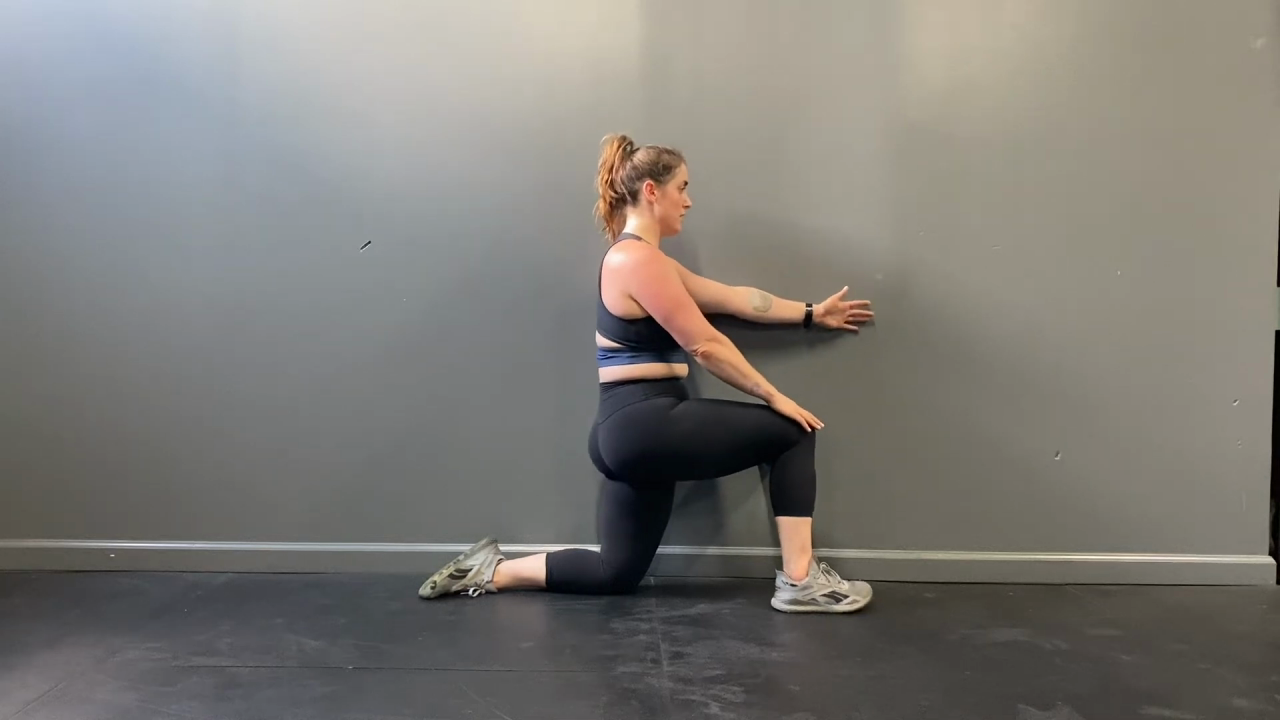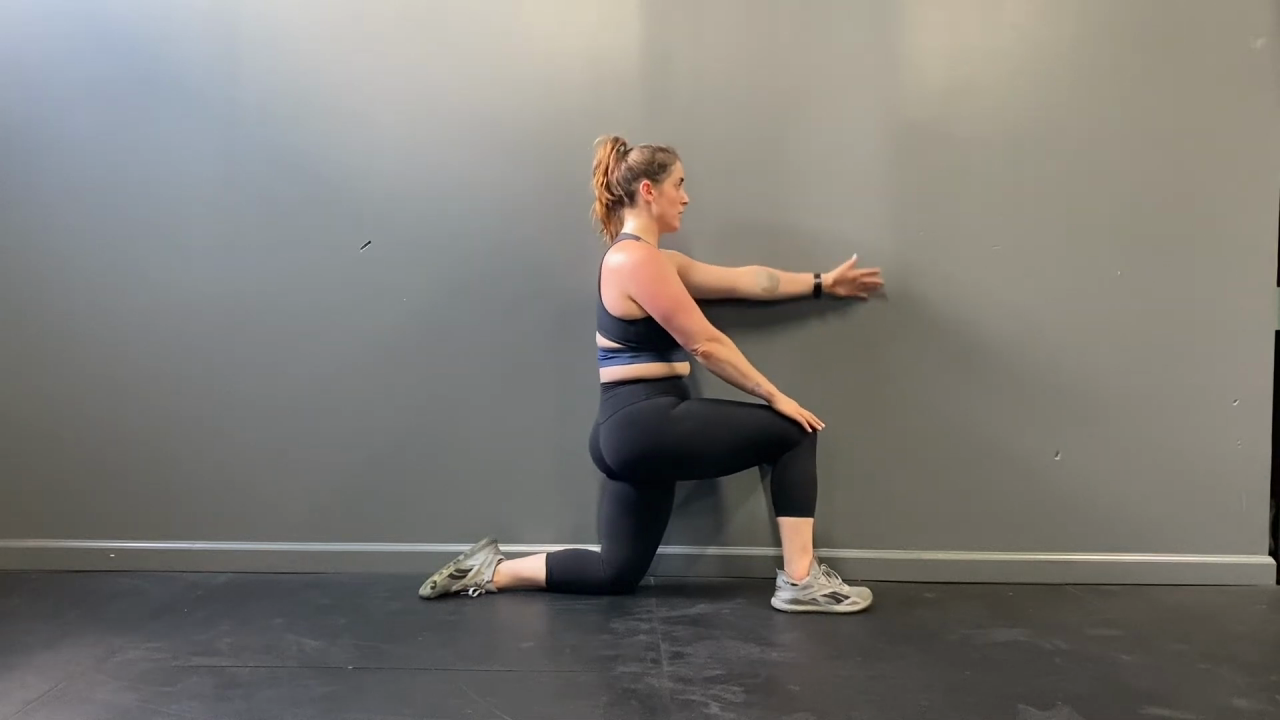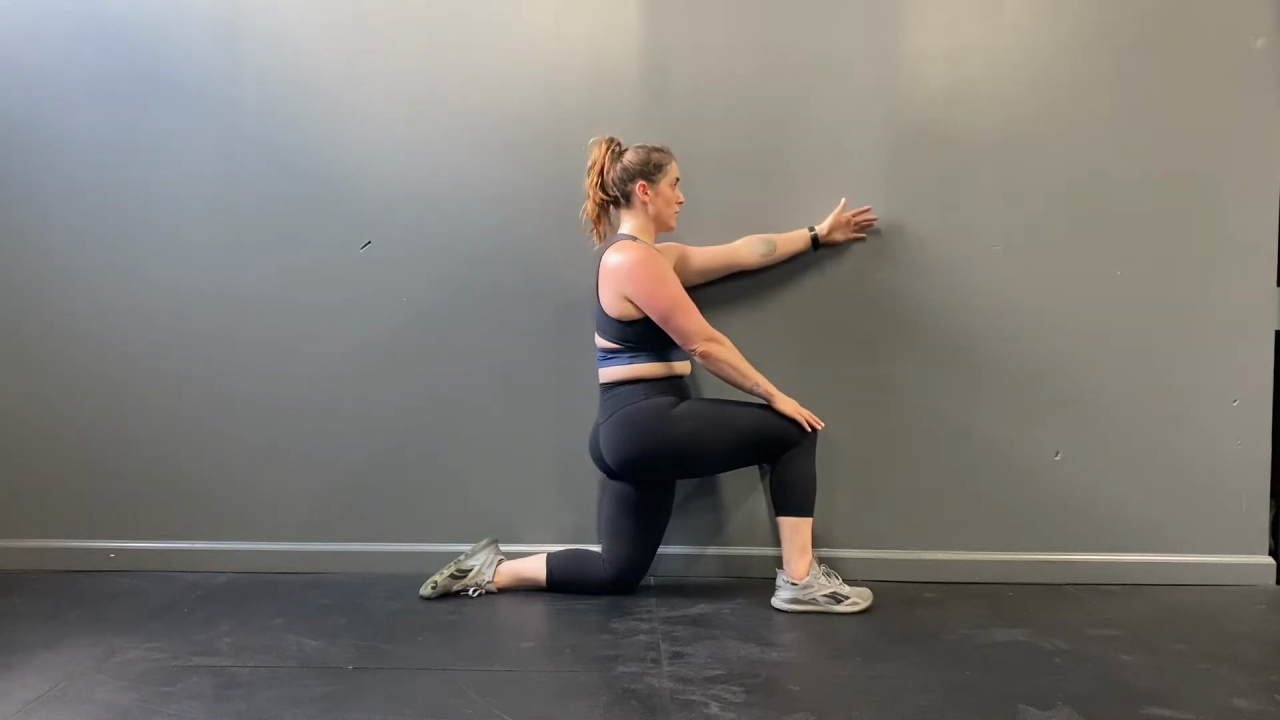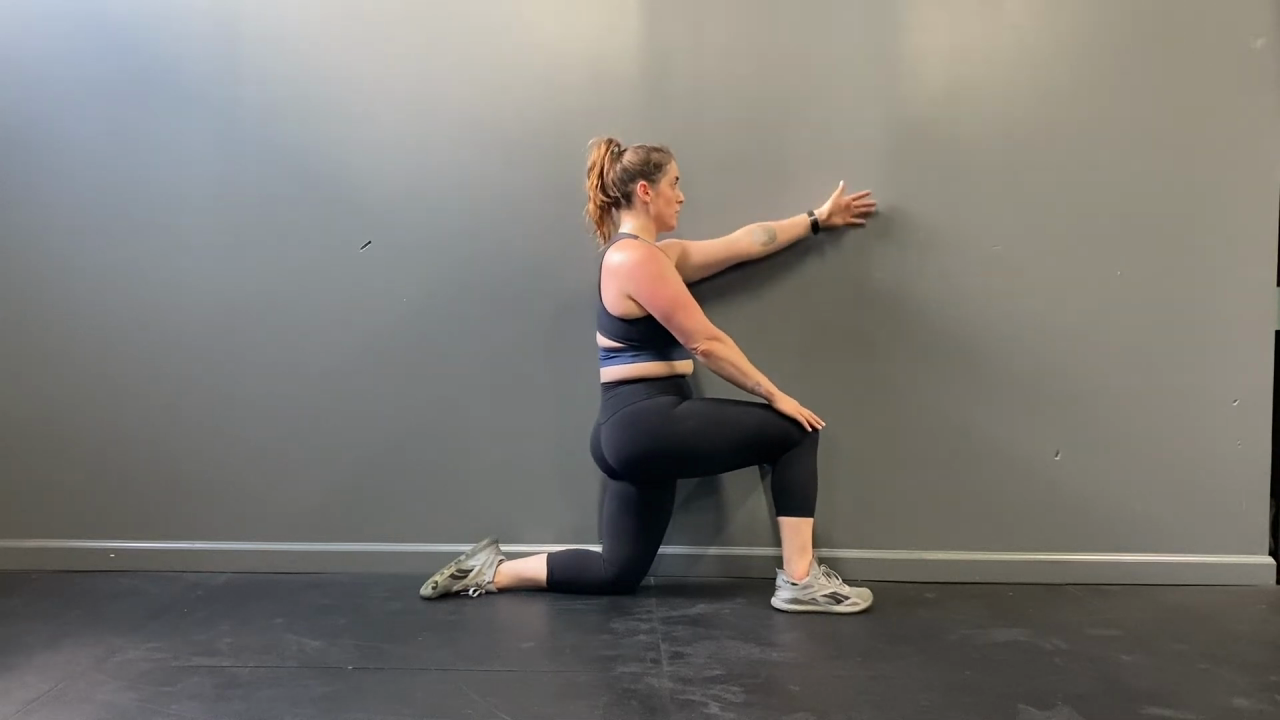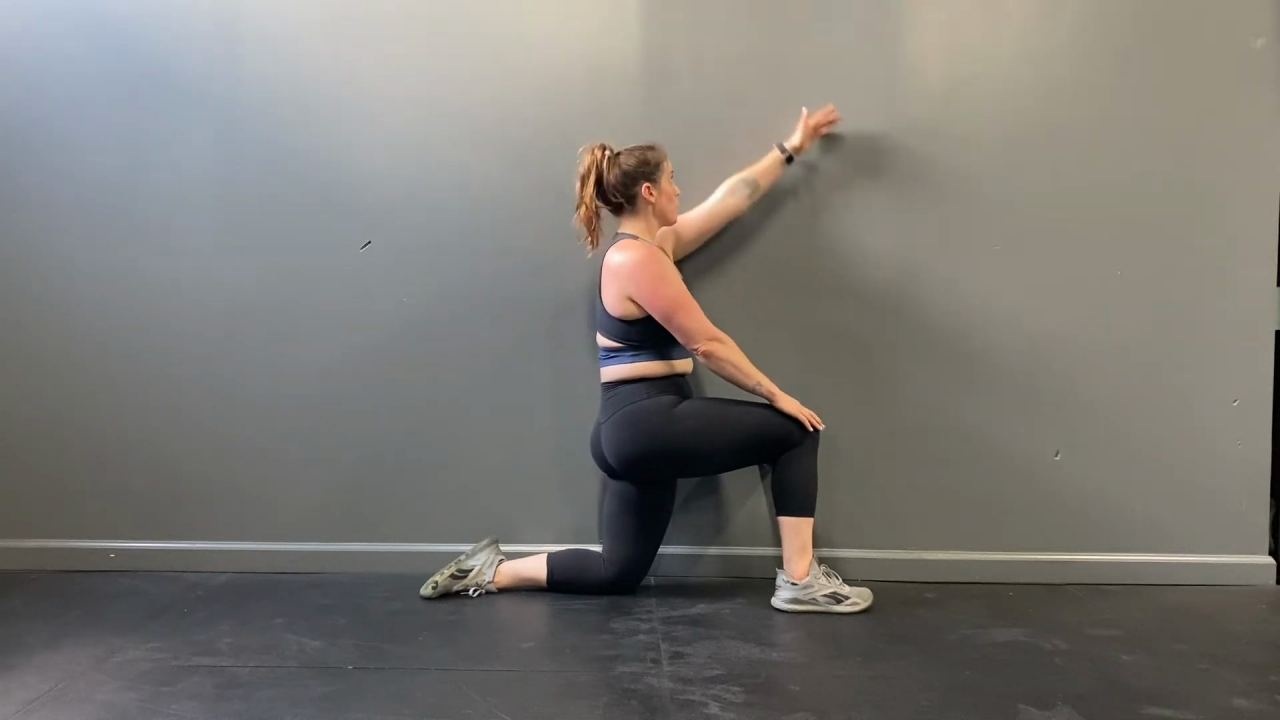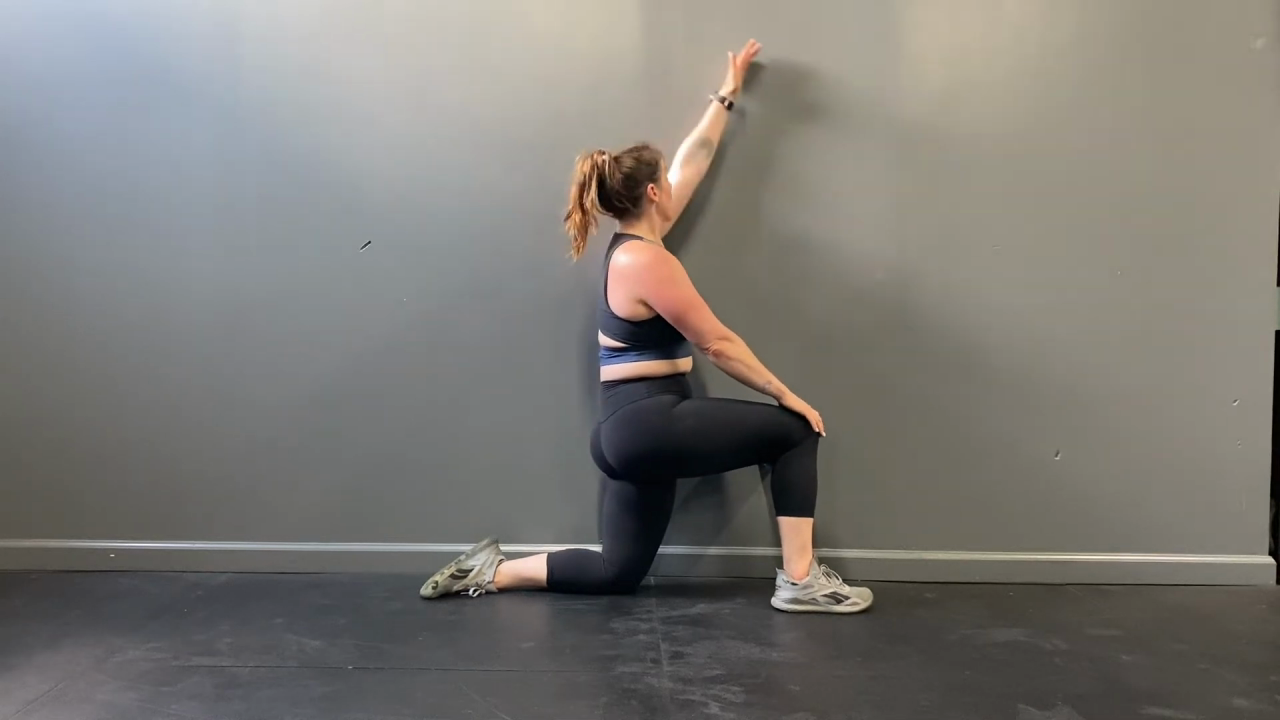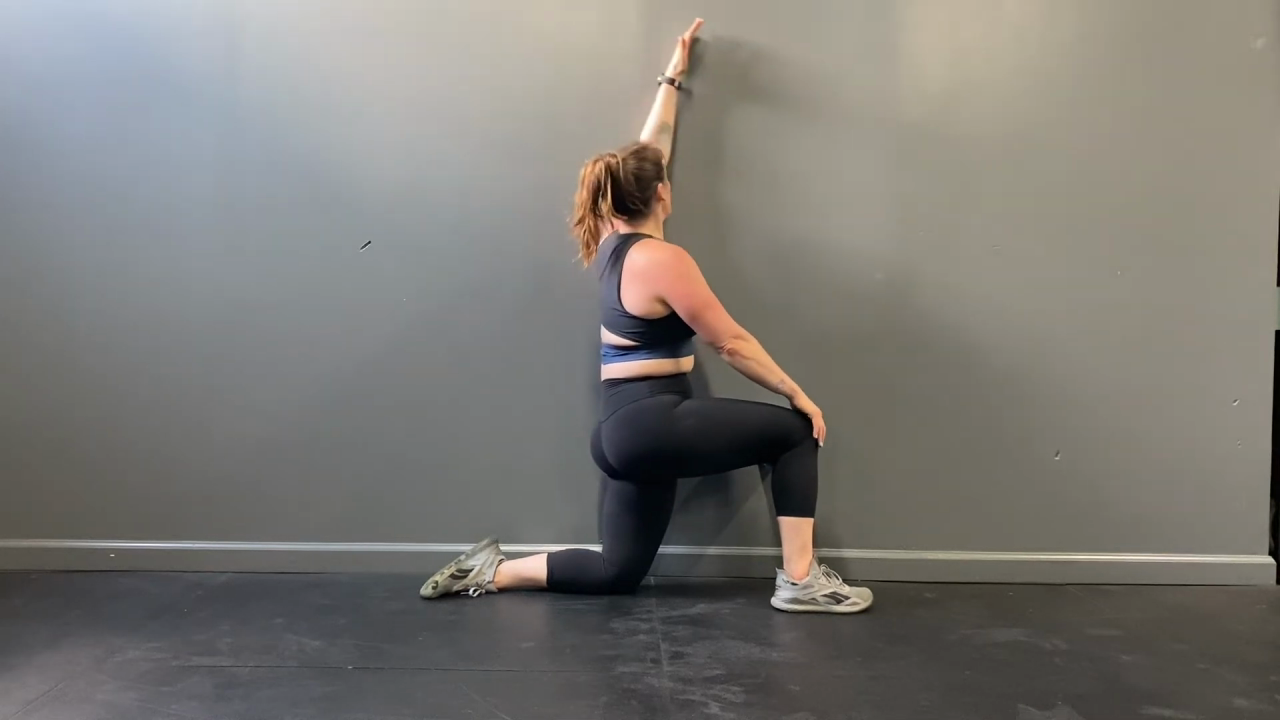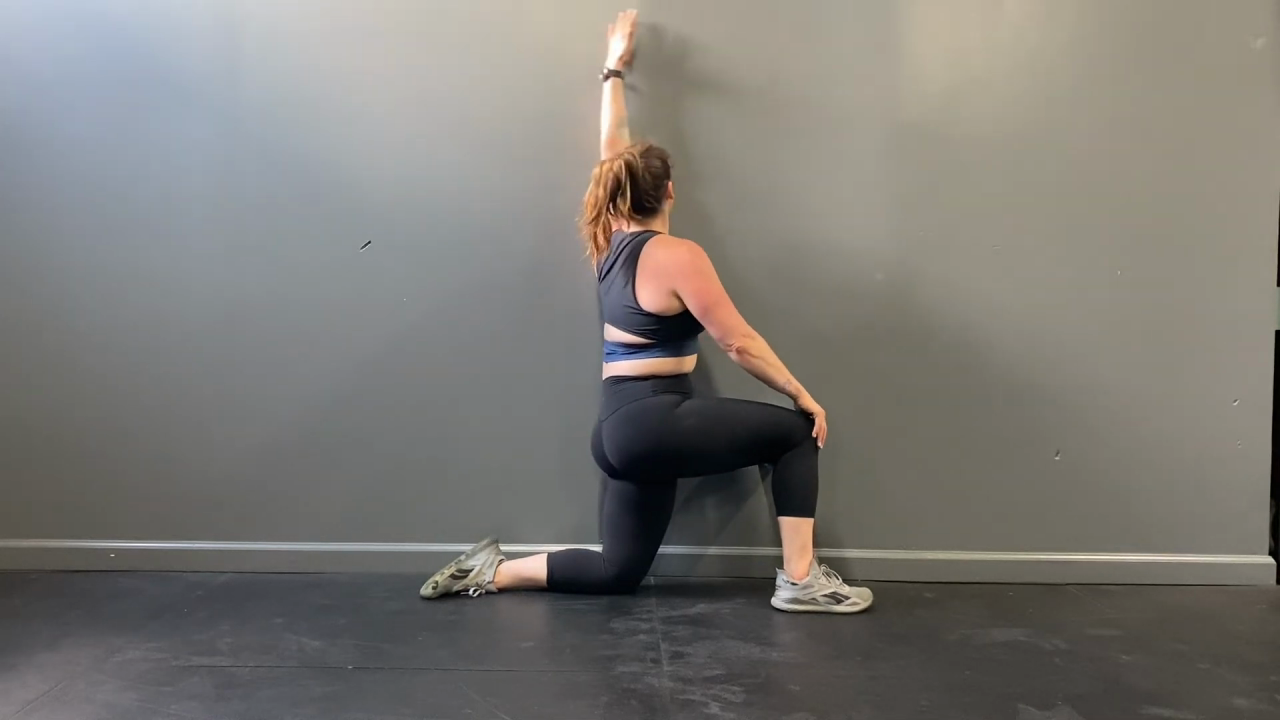
dt=0.3s
person 1, frame 1
left shoulder: (646, 260)
right shoulder: (637, 259)
left elbow: (733, 298)
right elbow: (706, 345)
left wrist: (812, 313)
right wrist: (775, 398)
left hip: (632, 431)
right hip: (644, 425)
left knee: (617, 573)
right knee: (792, 433)
left ankle: (490, 570)
right ankle: (800, 581)
person 1, frame 2
left shoulder: (653, 259)
right shoulder: (636, 259)
left elbow: (739, 280)
right elbow: (706, 345)
left wrist: (822, 284)
right wrist: (775, 397)
left hip: (633, 430)
right hip: (645, 426)
left knee: (616, 572)
right knee: (793, 433)
left ankle: (490, 570)
right ankle: (800, 580)
person 1, frame 3
left shoulder: (655, 255)
right shoulder: (633, 259)
left elbow: (740, 254)
right elbow: (704, 344)
left wrist: (818, 235)
right wrist: (775, 396)
left hip: (632, 430)
right hip: (644, 424)
left knee: (618, 572)
right knee: (794, 432)
left ankle: (489, 570)
right ankle: (800, 581)
person 1, frame 4
left shoulder: (658, 253)
right shoulder: (636, 257)
left elbow: (740, 244)
right elbow: (706, 343)
left wrist: (818, 219)
right wrist: (775, 396)
left hip: (635, 430)
right hip: (647, 426)
left knee: (618, 571)
right knee: (794, 432)
left ankle: (492, 570)
right ankle: (800, 580)
person 1, frame 5
left shoulder: (654, 242)
right shoulder: (637, 259)
left elbow: (730, 201)
right elbow: (707, 343)
left wrist: (790, 148)
right wrist: (778, 396)
left hip: (635, 432)
right hip: (645, 426)
left knee: (619, 571)
right knee: (796, 433)
left ankle: (490, 570)
right ankle: (800, 582)
person 1, frame 6
left shoulder: (637, 240)
right shoulder: (645, 260)
left elbow: (694, 158)
right elbow: (717, 343)
left wrist: (728, 93)
right wrist: (785, 394)
left hip: (631, 430)
right hip: (649, 425)
left knee: (618, 572)
right knee: (796, 430)
left ankle: (492, 571)
right ankle: (800, 581)
person 1, frame 7
left shoulder: (614, 242)
right shoulder: (662, 260)
left elbow: (651, 146)
right elbow: (730, 343)
left wrist: (674, 77)
right wrist: (797, 395)
left hip: (626, 429)
right hip: (649, 423)
left knee: (619, 572)
right knee: (795, 433)
left ankle: (489, 569)
right ankle: (800, 580)
person 1, frame 8
left shoulder: (610, 241)
right shoulder: (678, 257)
left elbow: (614, 143)
right elbow: (739, 343)
left wrist: (614, 69)
right wrist: (801, 394)
left hip: (625, 429)
right hip: (654, 423)
left knee: (619, 571)
right knee: (796, 433)
left ankle: (491, 570)
right ankle: (800, 580)
